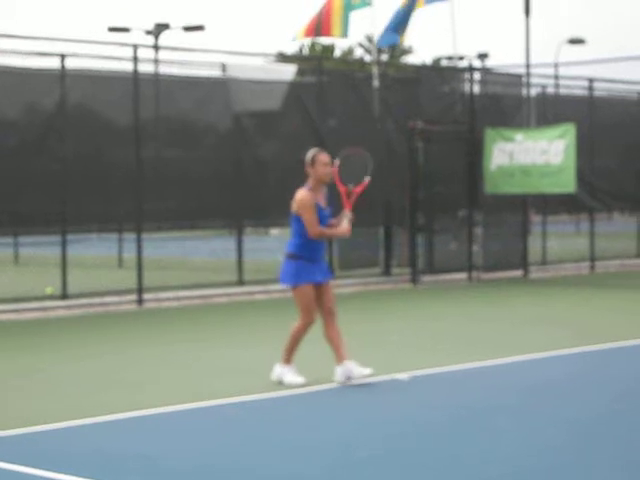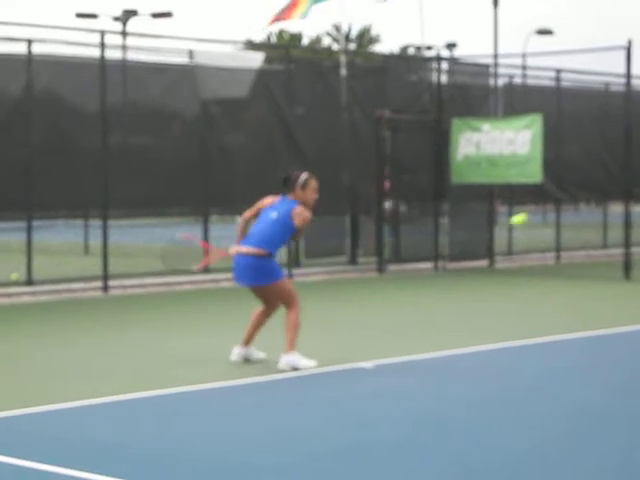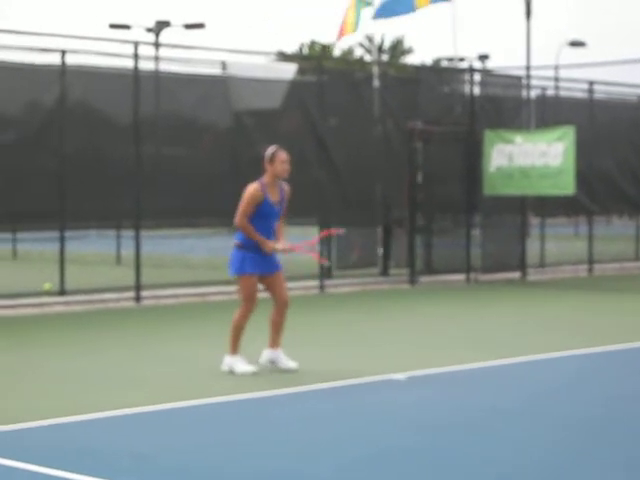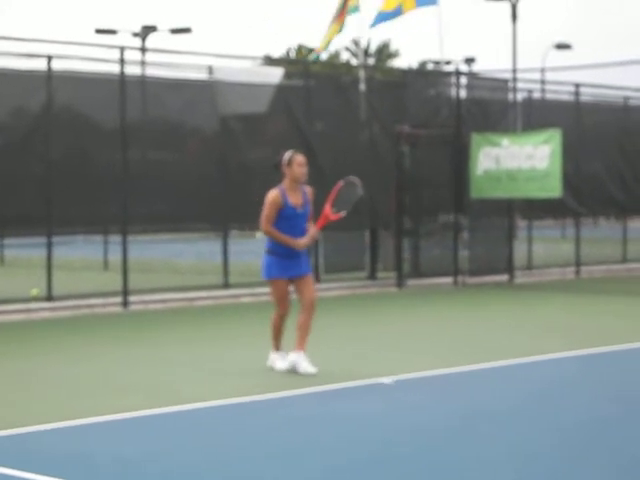
dt=1s
person 1, frame 1
left shoulder: (322, 192)
right shoulder: (304, 196)
right elbow: (313, 232)
left wrist: (339, 222)
right wrist: (339, 232)
left hip: (318, 263)
right hip: (299, 263)
left knee: (329, 314)
right knee: (308, 318)
left ankle: (344, 367)
right ankle: (283, 367)
person 1, frame 2
left shoulder: (272, 200)
right shoulder: (304, 214)
left elbow: (246, 217)
right elbow: (286, 240)
left wrist: (239, 242)
left hip: (243, 260)
right hip: (259, 261)
left knee: (271, 303)
right knee: (293, 305)
left ankle: (243, 348)
right ankle: (290, 355)
person 1, frame 3
left shoulder: (285, 190)
right shoulder: (255, 190)
right elbow: (240, 221)
left wrist: (280, 241)
right wrist: (265, 243)
left hip: (267, 255)
right hip: (247, 253)
left knee: (282, 301)
right knee: (248, 306)
left ankle: (272, 352)
right ankle: (232, 357)
person 1, frame 4
left shoulder: (308, 192)
right shoulder: (275, 196)
right elbow: (265, 227)
left wrist: (311, 233)
right wrist: (293, 242)
left hip: (300, 258)
right hip: (277, 259)
left knee: (309, 303)
right knee: (283, 309)
left ankle: (298, 355)
right ankle: (276, 353)
